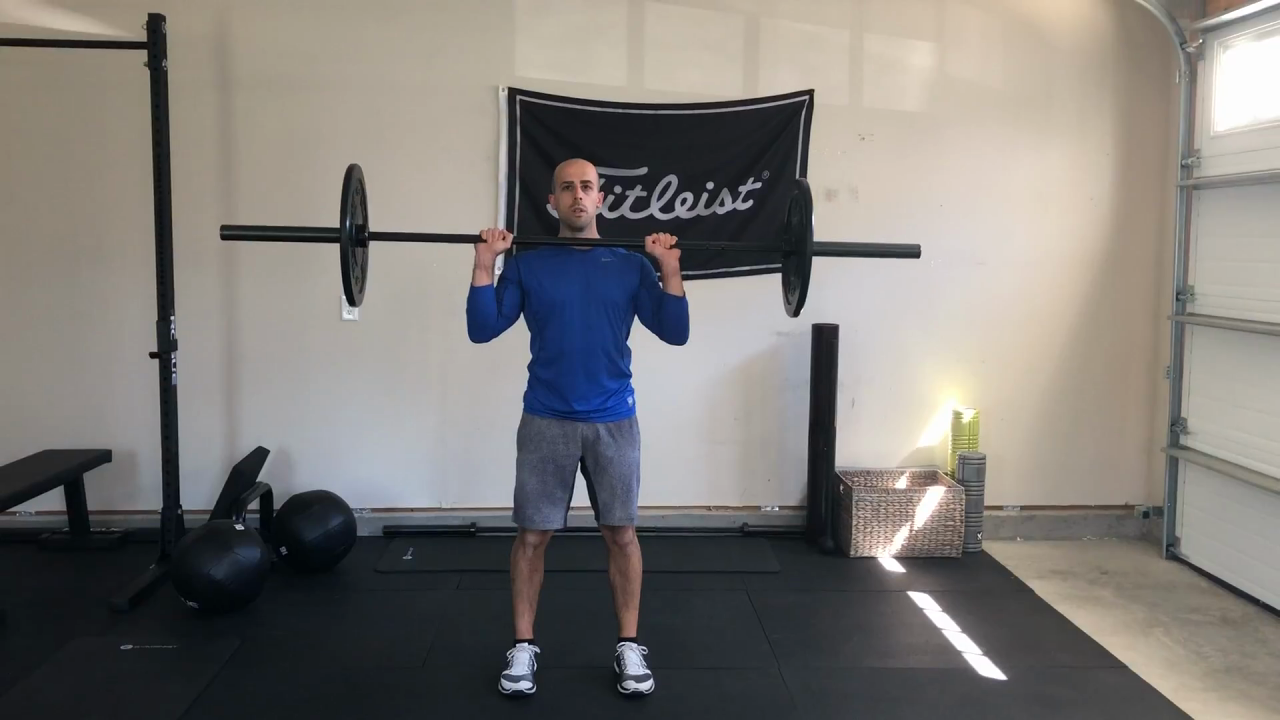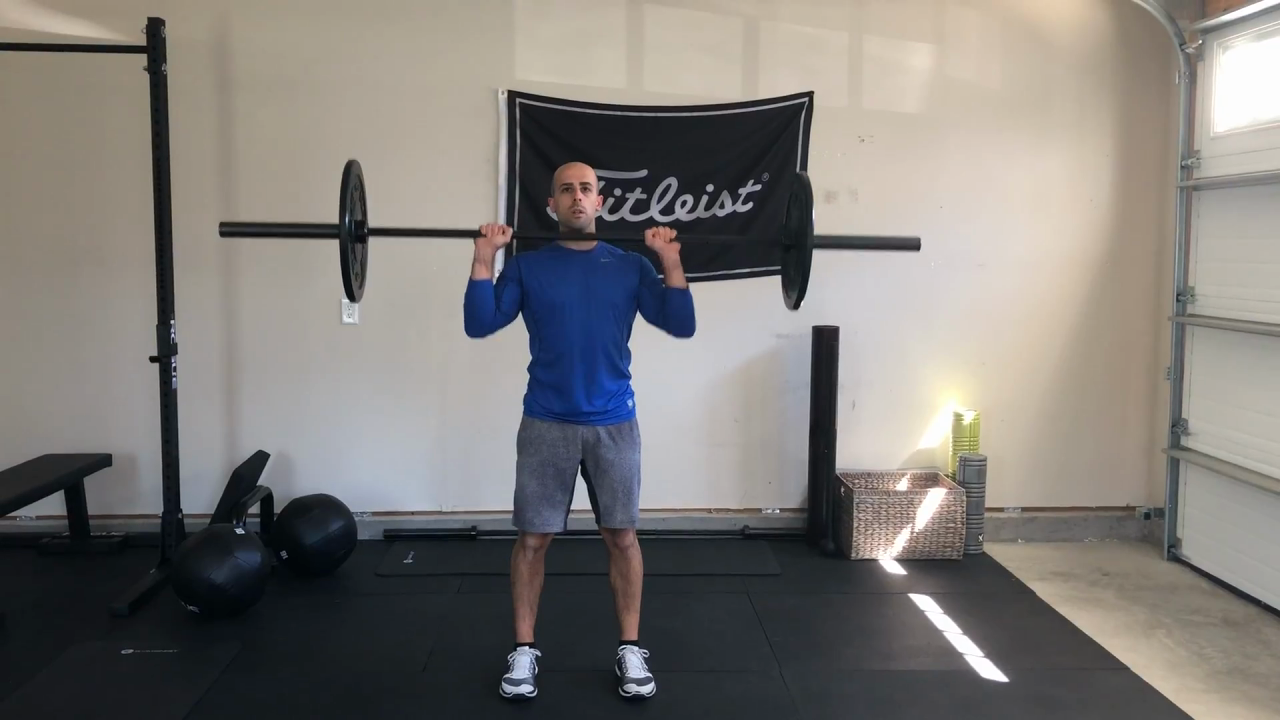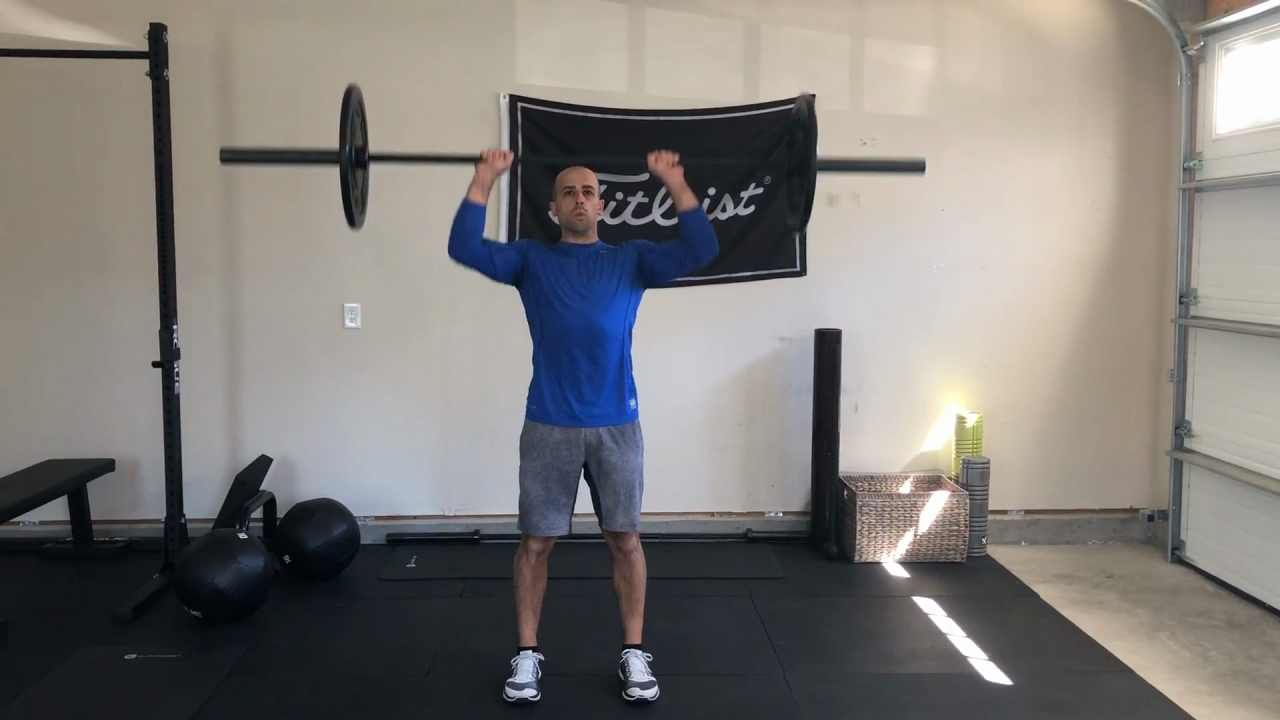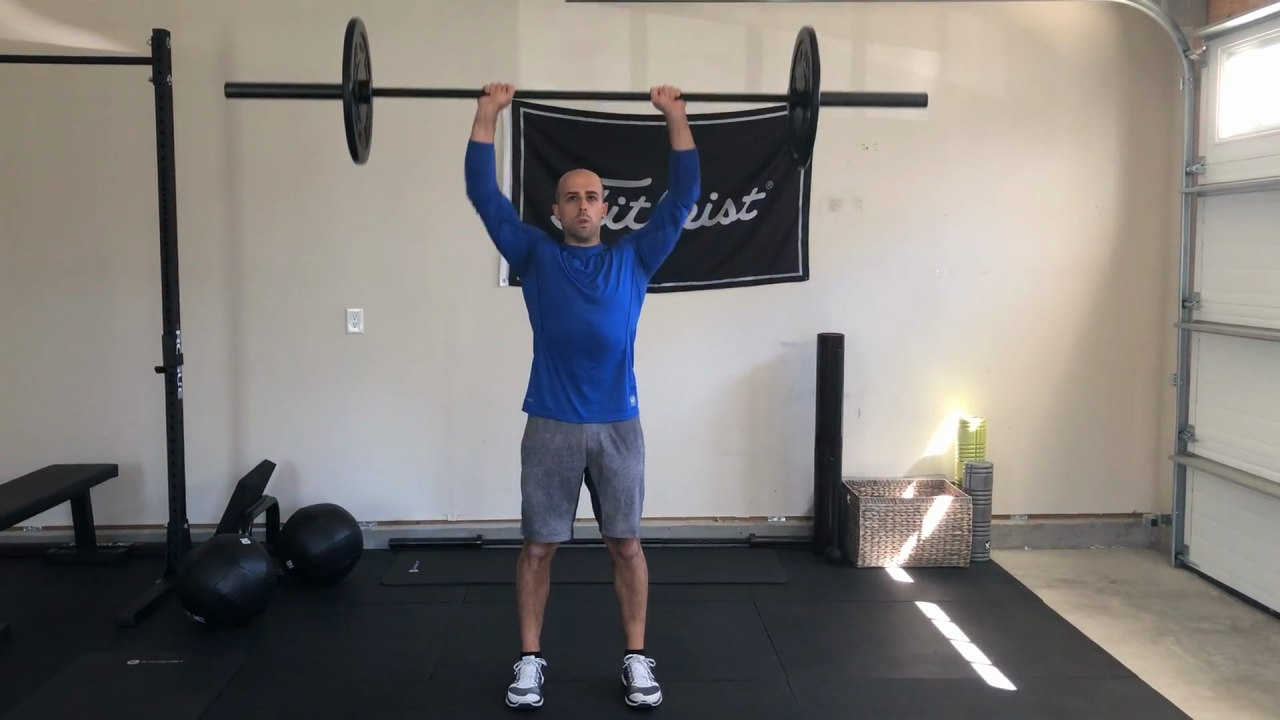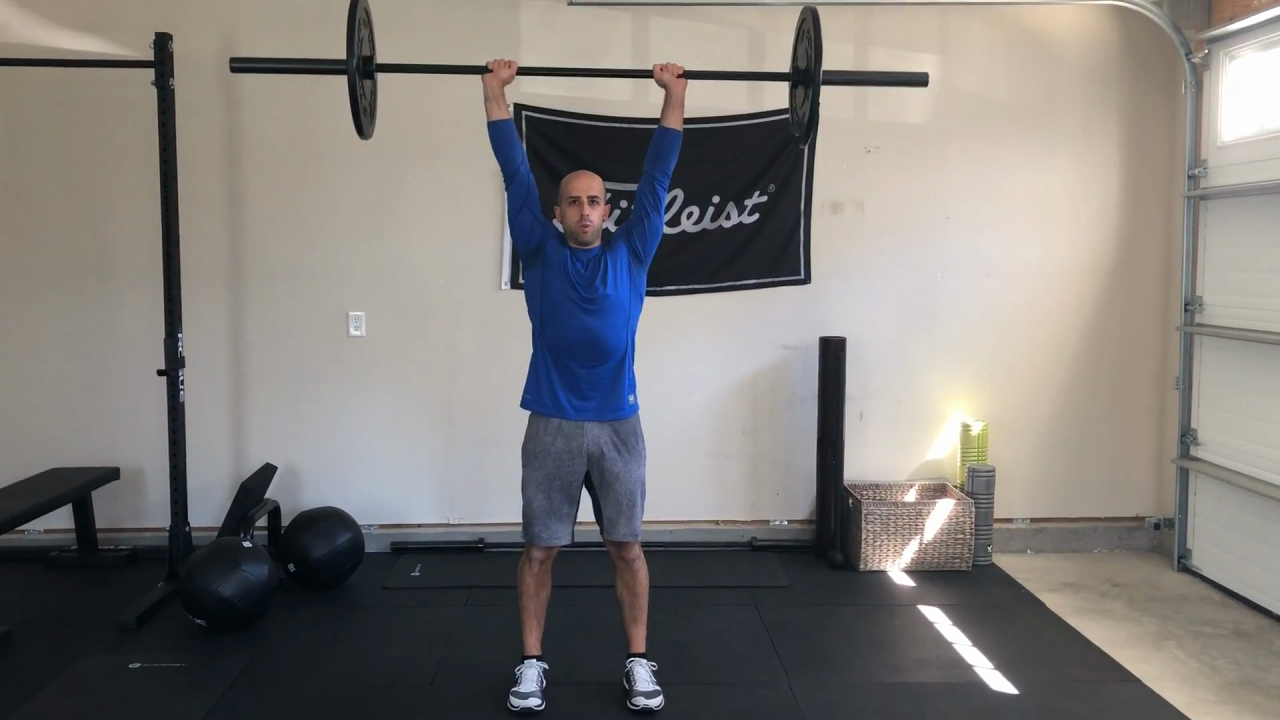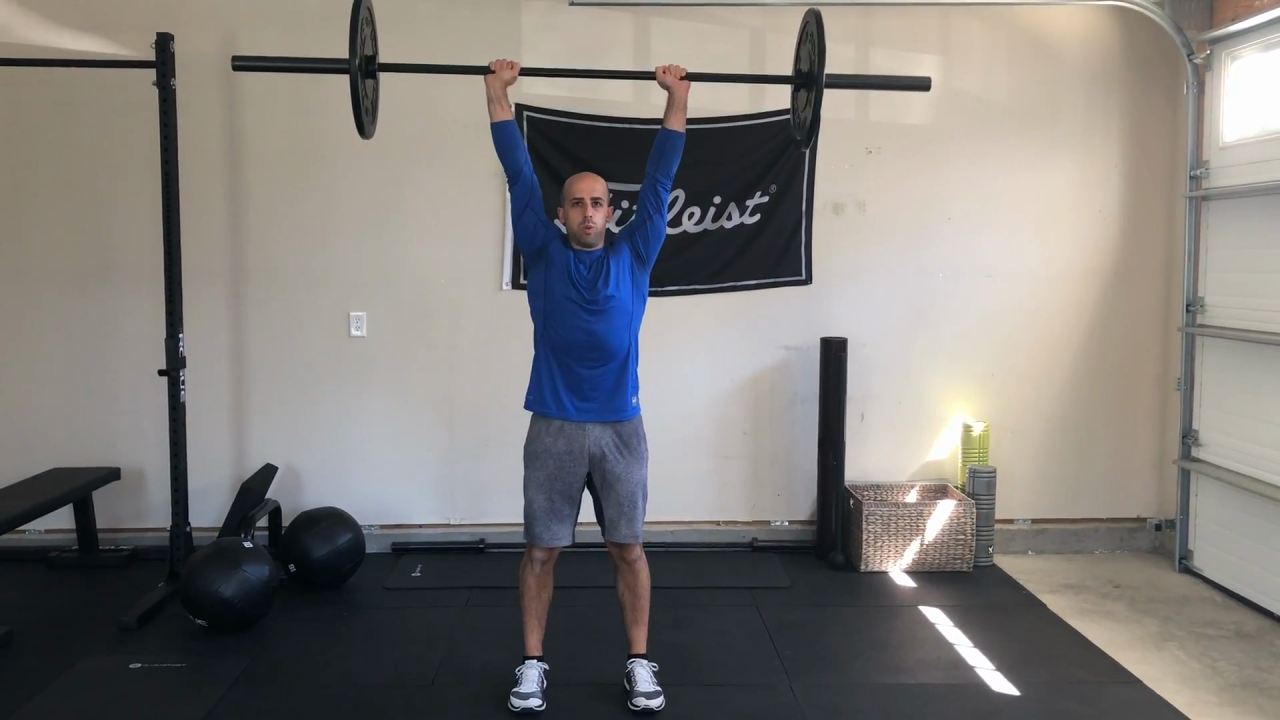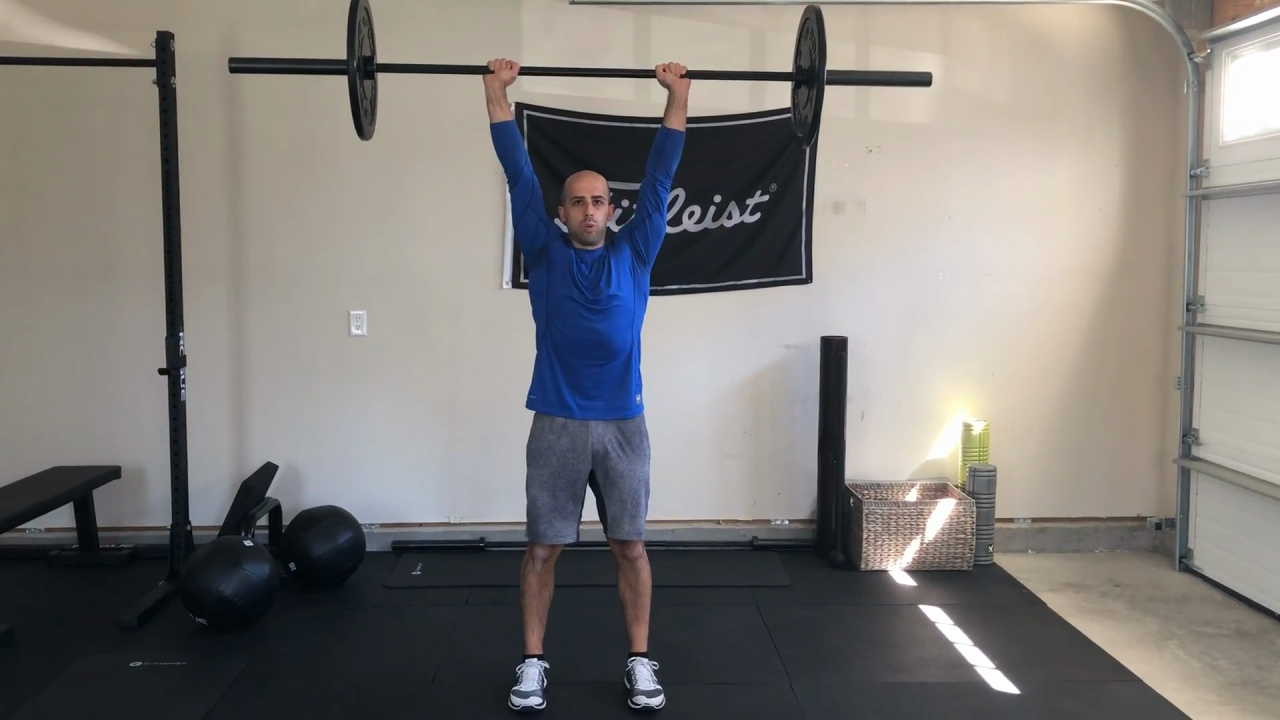
dt=0.3s
person 1, frame 1
left shoulder: (631, 266)
right shoulder: (527, 265)
left elbow: (676, 333)
right elbow: (481, 329)
left wrist: (670, 269)
right wrist: (484, 265)
left hip: (614, 421)
right hip: (545, 421)
left knee: (621, 534)
right knee: (532, 535)
left ankle: (628, 647)
right ankle: (522, 647)
person 1, frame 2
left shoulder: (630, 267)
right shoulder: (528, 266)
left elbow: (682, 325)
right elbow: (479, 325)
left wrist: (670, 263)
right wrist: (483, 259)
left hip: (614, 423)
right hip: (545, 424)
left knee: (621, 536)
right knee: (532, 538)
left ankle: (630, 649)
right ankle: (524, 650)
person 1, frame 3
left shoulder: (632, 259)
right shoulder: (532, 259)
left elbow: (701, 247)
right elbow: (464, 246)
left wrist: (675, 184)
right wrist: (484, 180)
left hip: (617, 423)
right hip: (548, 424)
left knee: (625, 539)
right knee: (535, 542)
left ankle: (633, 653)
right ankle: (526, 654)
person 1, frame 4
left shoulder: (634, 258)
right shoulder: (535, 255)
left elbow: (684, 193)
right elbow: (481, 190)
left wrist: (676, 117)
right wrist: (487, 114)
left hip: (618, 427)
right hip: (551, 428)
left knee: (626, 544)
right knee: (537, 547)
left ankle: (636, 659)
right ankle: (530, 659)
person 1, frame 5
left shoulder: (632, 252)
right shoulder: (539, 250)
left elbow: (658, 172)
right elbow: (513, 168)
left wrist: (674, 94)
right wrist: (494, 90)
left hip: (618, 427)
right hip: (551, 429)
left knee: (627, 548)
right knee: (538, 551)
left ankle: (638, 663)
right ankle: (531, 664)
person 1, frame 6
left shoulder: (634, 254)
right shoulder: (541, 252)
left elbow: (660, 175)
right elbow: (517, 171)
left wrist: (676, 96)
right wrist: (497, 91)
left hip: (620, 429)
right hip: (553, 430)
left knee: (628, 549)
right knee: (540, 551)
left ankle: (638, 663)
right ankle: (532, 663)
person 1, frame 7
left shoulder: (635, 254)
right shoulder: (543, 252)
left elbow: (661, 175)
right elbow: (516, 170)
left wrist: (677, 95)
right wrist: (497, 91)
left hip: (624, 427)
right hip: (556, 428)
left knee: (630, 547)
right knee: (542, 549)
left ankle: (639, 663)
right ankle: (532, 662)
